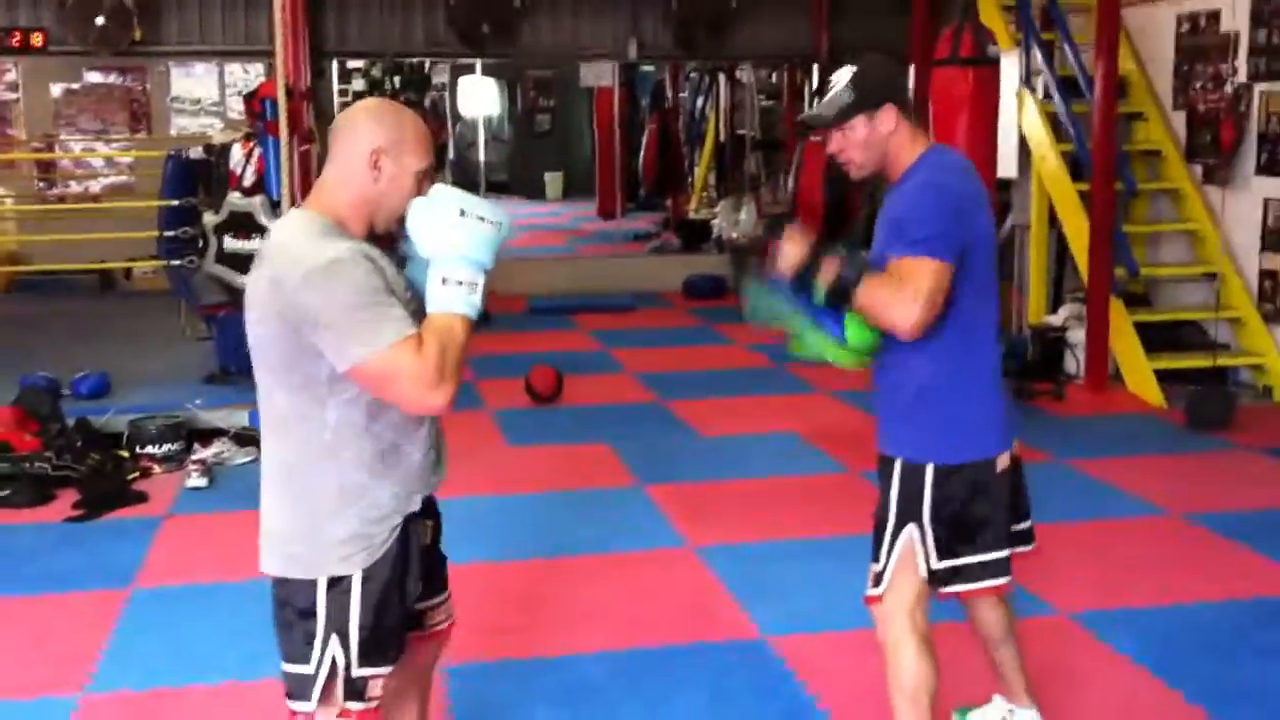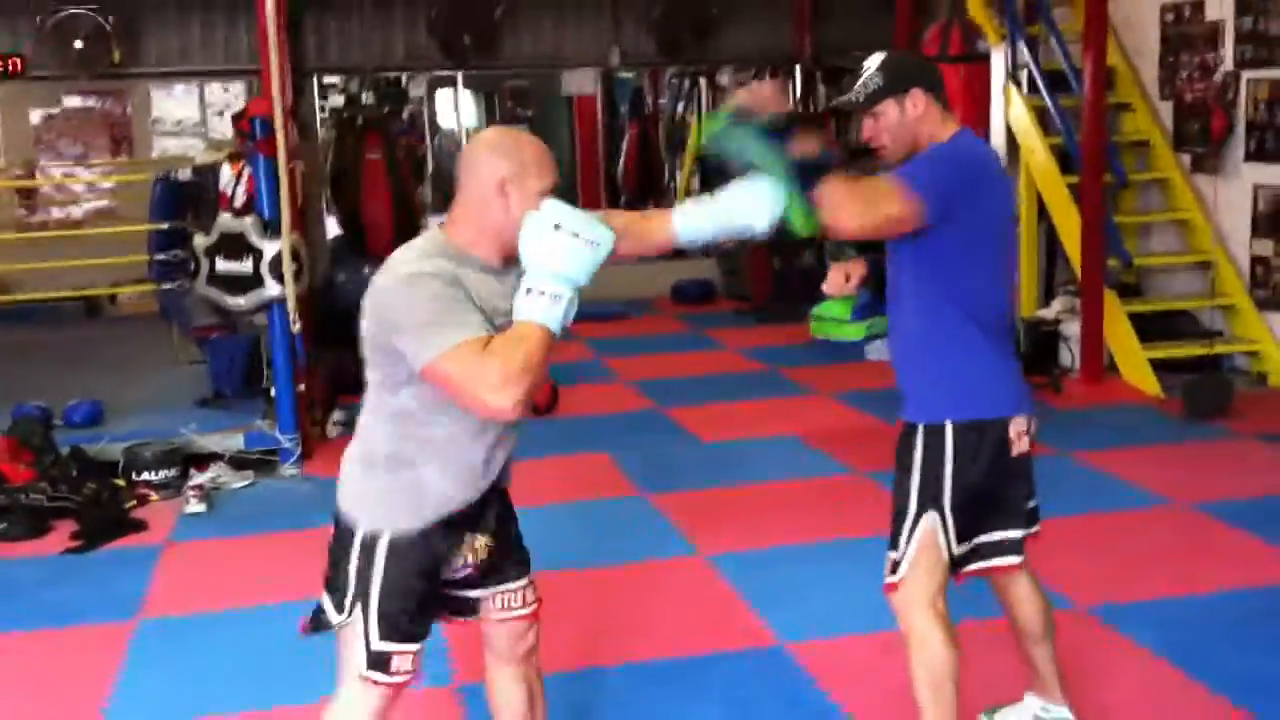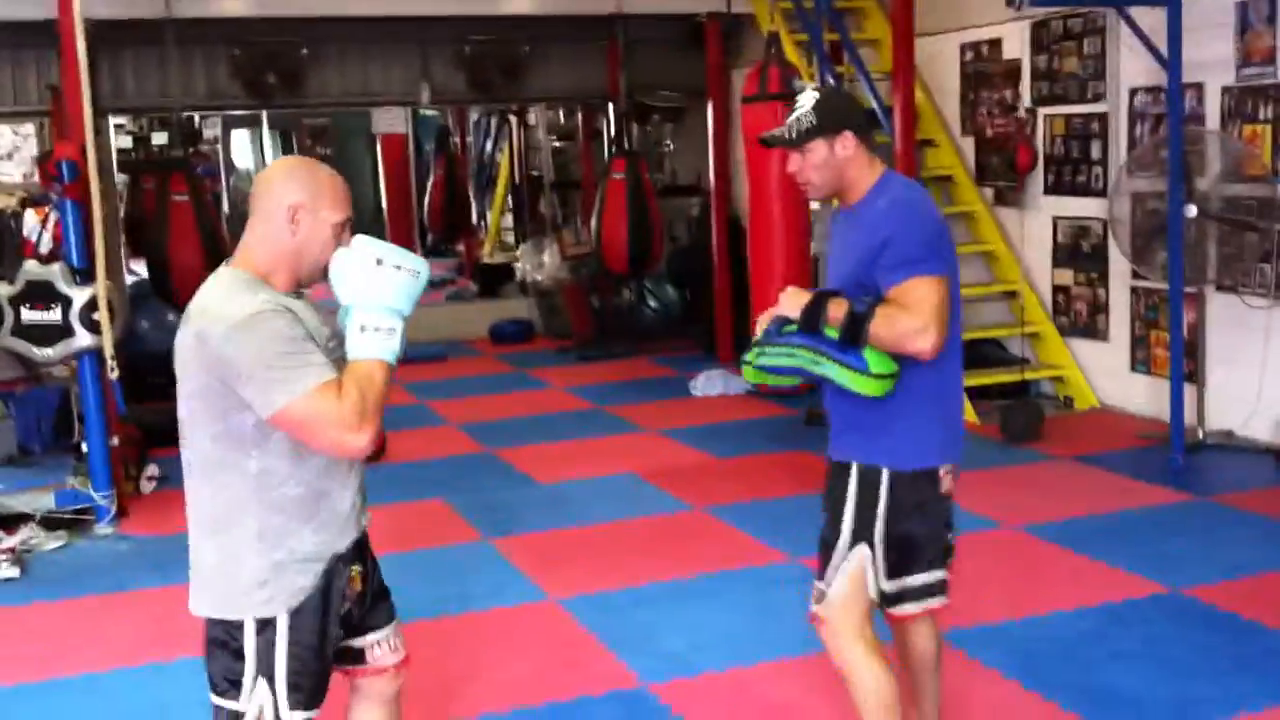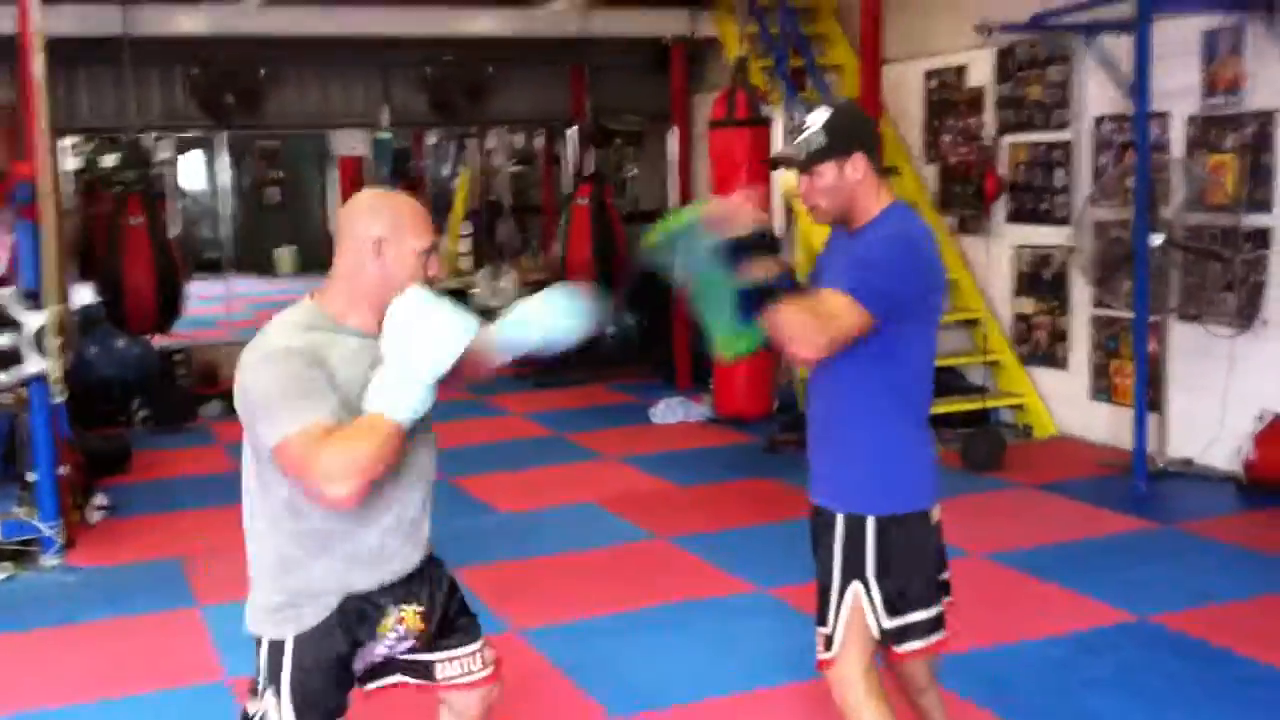
dt=0.7s
person 1, frame 1
left shoulder: (933, 195)
right shoulder: (929, 181)
left elbow: (908, 312)
right wrist: (843, 282)
left hip: (936, 436)
right hip: (971, 425)
left knee: (897, 605)
right knee: (974, 578)
person 1, frame 2
left shoulder: (955, 162)
right shoulder: (953, 163)
left elbow: (853, 215)
right elbow: (927, 268)
right wrist: (864, 272)
left hip: (956, 411)
right hip: (988, 404)
left knee: (915, 592)
right knee: (1005, 560)
person 1, frame 3
left shoulder: (902, 215)
right shoulder: (856, 214)
left elbow: (920, 333)
left wrist: (823, 310)
right wrist: (802, 315)
left hip: (890, 451)
right hip: (907, 445)
left knee: (842, 621)
right knee: (907, 604)
person 1, frame 4
left shoulder: (895, 246)
right shoulder: (856, 240)
left elbow: (807, 340)
right elbow: (807, 322)
left wrist: (751, 251)
right wrist: (752, 252)
left hip: (872, 491)
right hip: (885, 481)
left knee: (847, 662)
right knee: (899, 633)
person 2, frame 1
left shoulder: (335, 246)
right shoulder: (324, 264)
left elbow: (401, 349)
right elbow: (427, 386)
left wrist: (436, 267)
right wrist: (459, 273)
left hip: (391, 508)
right hip: (344, 534)
left knee: (414, 648)
person 2, frame 2
left shoulder: (517, 249)
right shoulder: (417, 283)
left elbow: (613, 231)
right elbow: (499, 393)
left wrist: (708, 214)
right wrist: (553, 286)
left hip: (474, 499)
right hip: (398, 517)
left knee: (513, 636)
person 2, frame 3
left shoulder: (270, 301)
right shoulder: (246, 319)
left elbow: (333, 406)
right elbow: (351, 430)
left wrist: (364, 312)
right wrist: (379, 319)
left hip: (330, 553)
right hip: (270, 581)
person 2, frame 4
left shoulder: (402, 322)
right shoulder: (286, 355)
left elbow: (466, 361)
right elbow: (337, 479)
left wrist: (520, 327)
right wrist: (406, 377)
left hip: (405, 575)
right hip: (316, 606)
